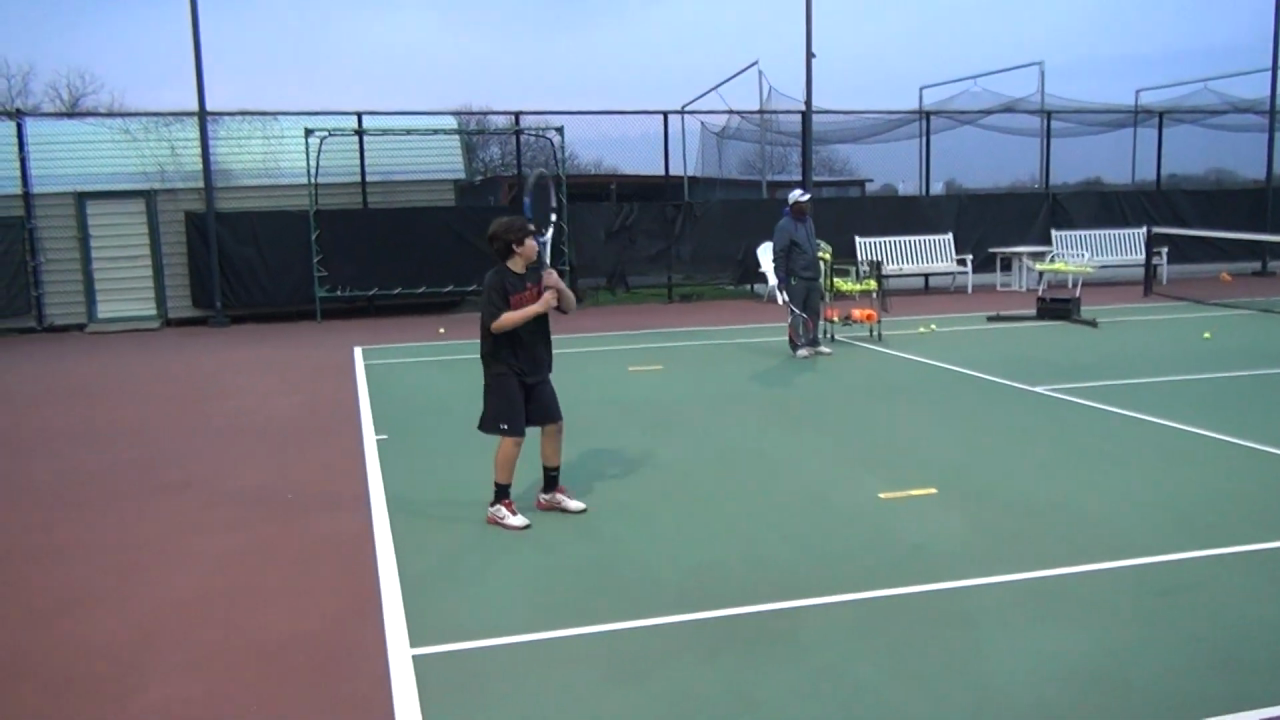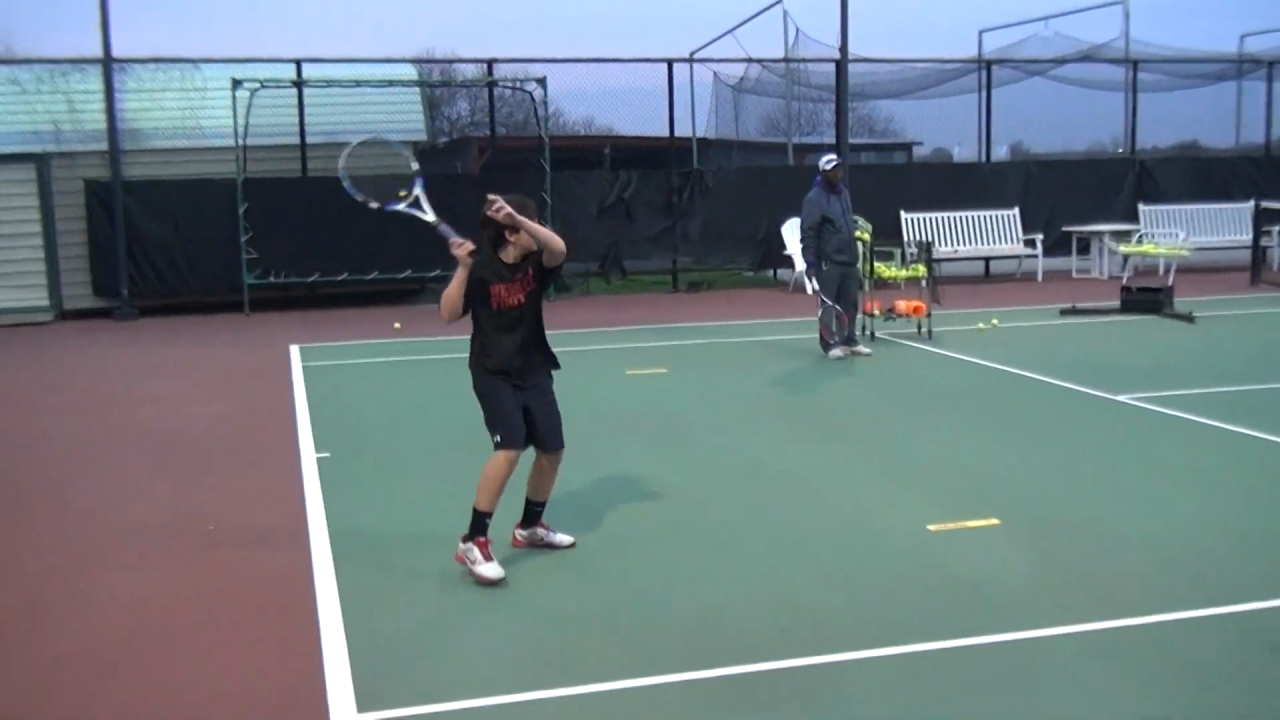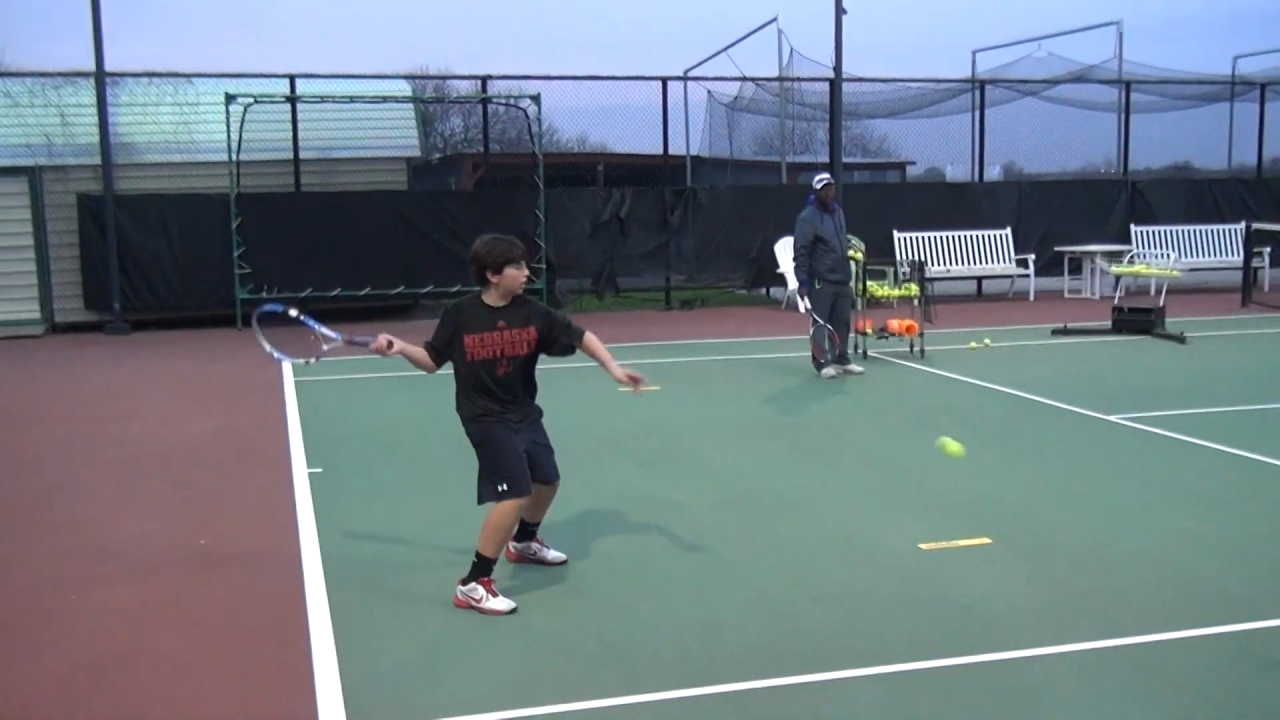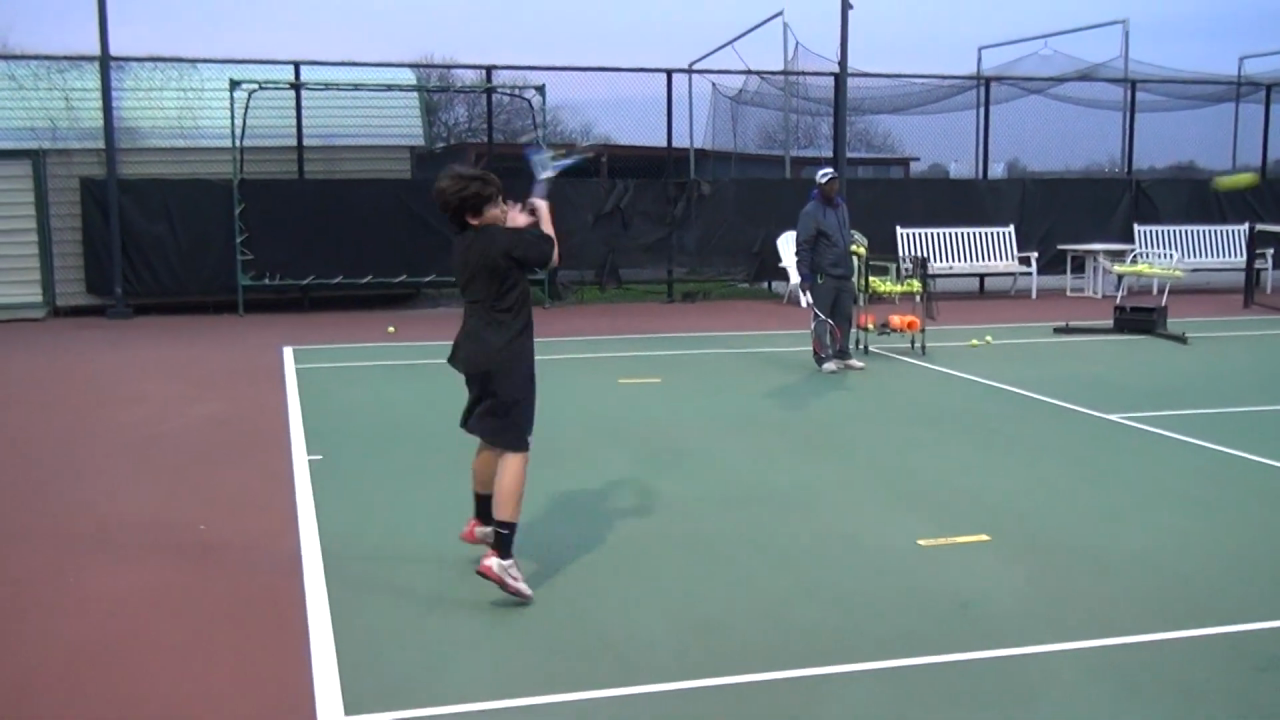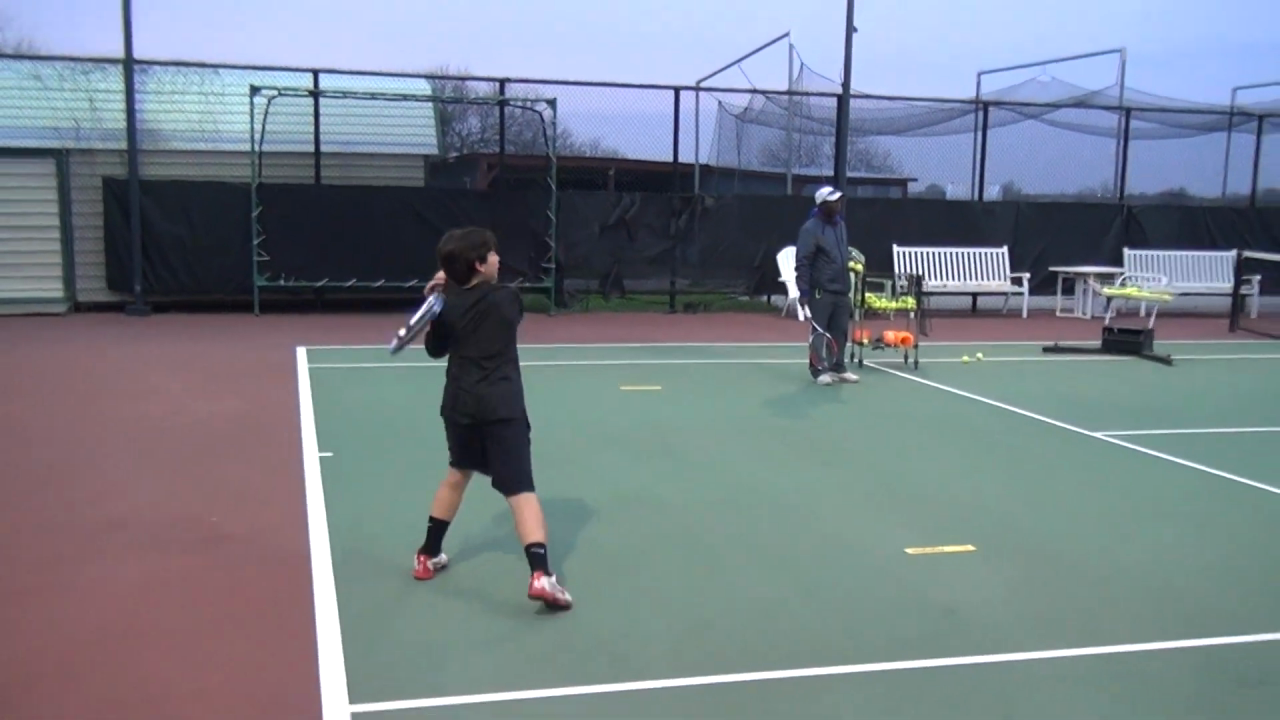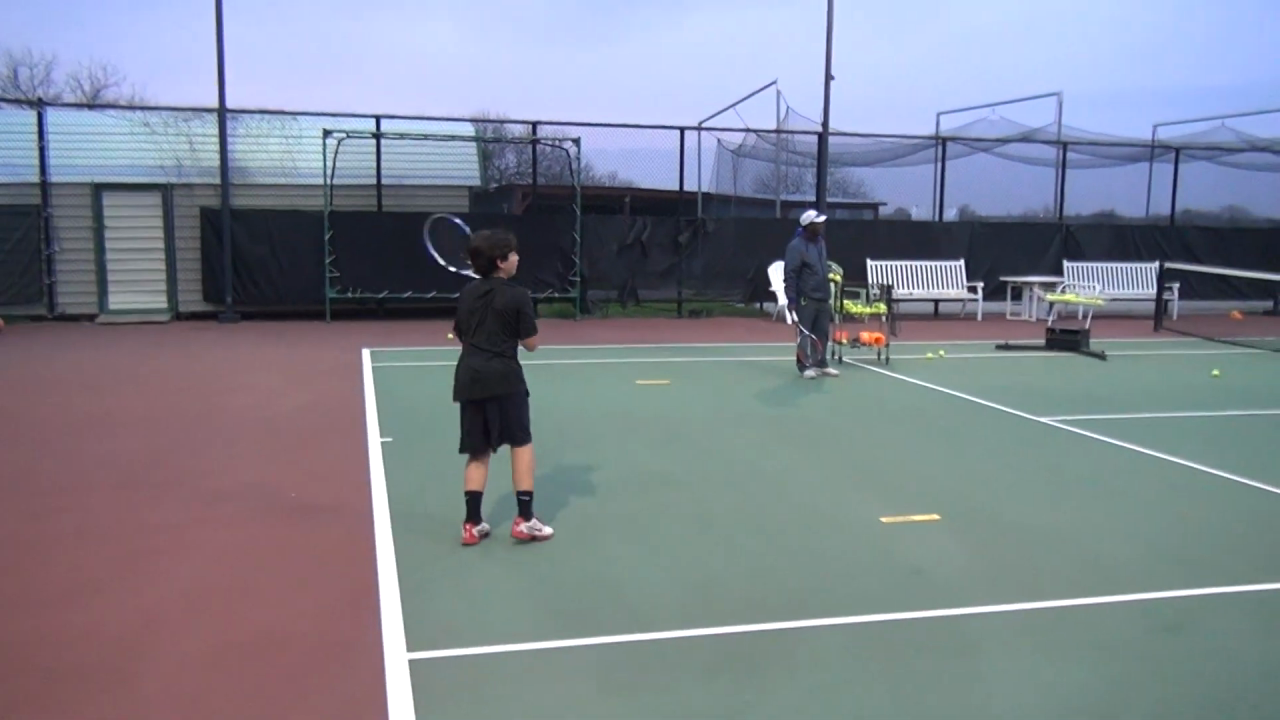
dt=0.3s
person 1, frame 1
left shoulder: (538, 276)
right shoulder: (495, 279)
left elbow: (569, 306)
right elbow: (498, 324)
left wrist: (559, 287)
right wrist: (538, 307)
left hip: (536, 364)
right hip: (502, 368)
left knee: (553, 423)
right knee: (513, 434)
left ankle: (551, 491)
right ankle: (499, 504)
person 1, frame 2
left shoulder: (537, 262)
right shoulder: (480, 267)
left elbow: (559, 249)
right elbow: (449, 313)
left wrist: (516, 217)
right wrist: (463, 267)
left hip: (534, 372)
right hip: (494, 375)
left knee: (552, 450)
right knee: (509, 449)
left ankle: (530, 526)
right ankle: (474, 540)
person 1, frame 3
left shoulder: (534, 311)
right shoulder: (460, 315)
left elbow: (580, 336)
right elbow: (432, 361)
left wrist: (614, 368)
right wrist: (400, 348)
left hip: (522, 413)
right hip: (485, 416)
left knee: (546, 481)
right knee: (513, 495)
left ankle: (523, 540)
right ankle: (473, 583)
person 1, frame 4
left shoulder: (467, 242)
right shoulder: (499, 240)
right elbow: (549, 255)
left wrist: (515, 222)
right wrist: (543, 212)
left hip: (482, 353)
right hip: (505, 358)
left knee: (494, 439)
right knee: (514, 449)
left ankle: (482, 521)
person 1, frame 5
left shoulder: (447, 307)
right shoulder: (507, 297)
left elbow: (435, 350)
right wrist: (449, 283)
left hip: (460, 404)
right hip: (501, 406)
left knee: (459, 470)
right knee: (521, 490)
left ankle: (429, 555)
right ankle: (541, 576)
person 1, frame 6
left shoulder: (467, 295)
right shoulder: (517, 296)
right elbow: (531, 343)
left hip: (470, 379)
right hip: (504, 378)
left knee: (477, 452)
right knee: (521, 444)
left ankle: (473, 524)
right ankle: (525, 519)
person 2, frame 1
left shoulder: (808, 221)
right shoulder: (784, 226)
right elbow: (779, 254)
left wrist: (819, 252)
right wrist: (781, 279)
left hip: (813, 277)
right hip: (796, 279)
left knee: (813, 312)
left ankle: (813, 342)
right ankle: (797, 345)
person 2, frame 2
left shoulder: (844, 193)
right shoulder: (814, 198)
right elbow: (808, 233)
left wrist: (858, 230)
right wrist: (810, 263)
left hip: (849, 261)
right hip: (828, 263)
left knee: (850, 303)
left ankle: (849, 341)
right ankle: (829, 344)
person 2, frame 3
left shoulder: (838, 212)
right shoulder: (807, 217)
right elbow: (801, 252)
left wrist: (851, 250)
right wrist: (802, 282)
left hip: (843, 279)
right hip: (820, 282)
left knee: (842, 322)
right knee: (821, 324)
left ankle: (842, 359)
right ankle: (822, 363)
person 2, frame 4
left shoulder: (842, 206)
right shoulder: (811, 211)
right elbow: (803, 246)
right wrist: (805, 276)
left hip: (845, 274)
right hip: (823, 276)
left knee: (844, 317)
left ankle: (843, 354)
right ankle: (823, 357)
person 2, frame 5
left shoulder: (840, 224)
right shoulder: (811, 228)
right elbow: (803, 262)
right wrist: (804, 291)
left hip: (842, 290)
right hip: (821, 291)
left knee: (840, 331)
left ankle: (838, 368)
right ankle: (818, 370)
person 2, frame 6
left shoulder: (821, 242)
right shoulder: (796, 246)
right elbow: (790, 275)
right wrist: (791, 299)
left hip: (823, 297)
right hip: (805, 299)
left knee: (822, 333)
left ankle: (820, 364)
right ankle: (804, 365)
